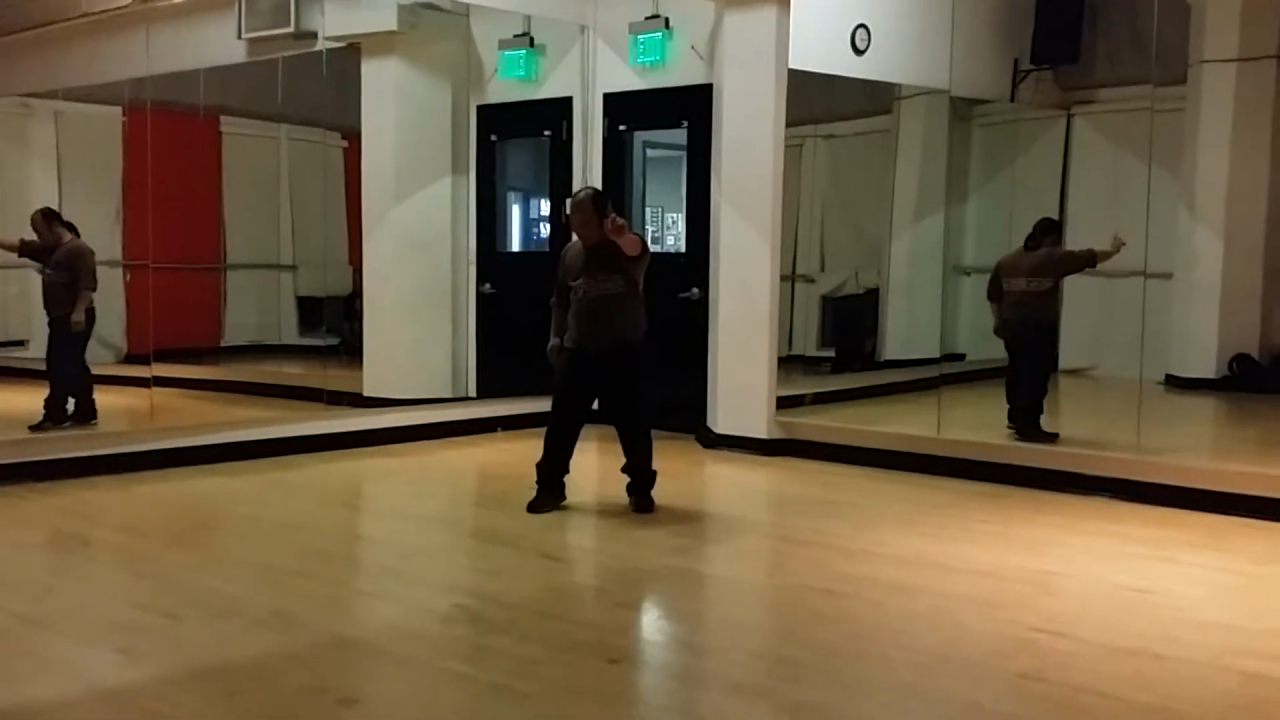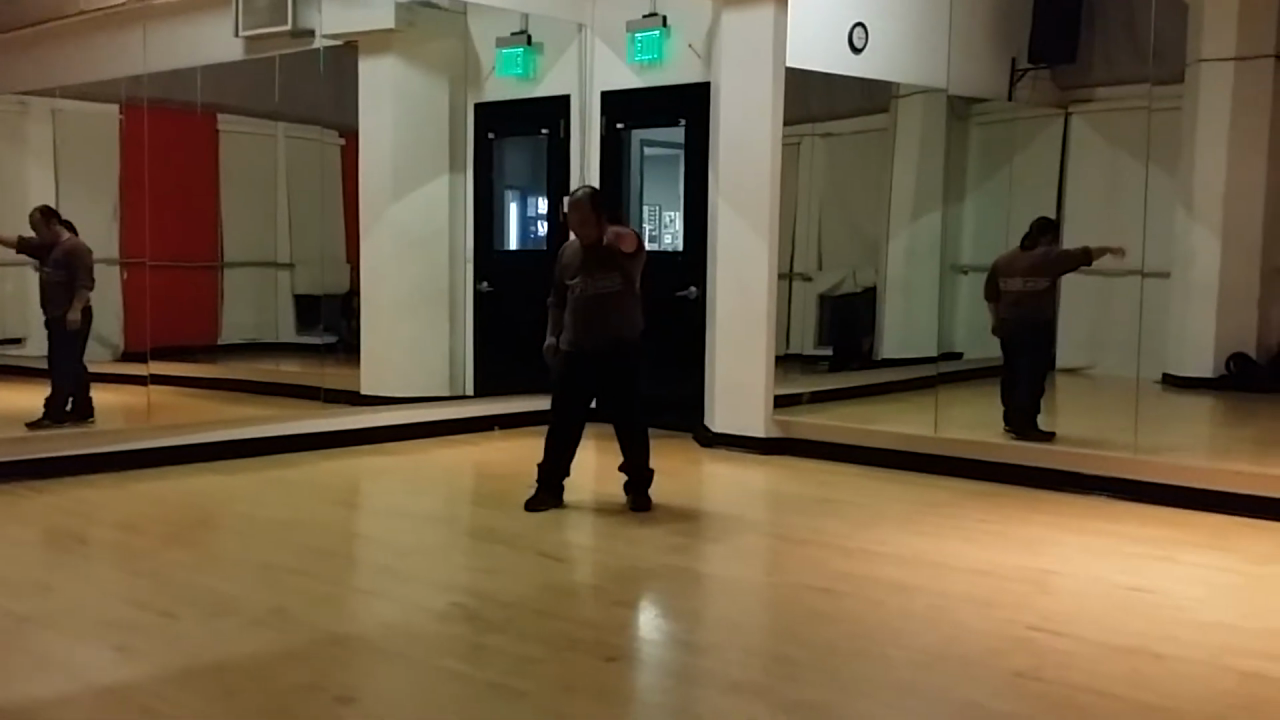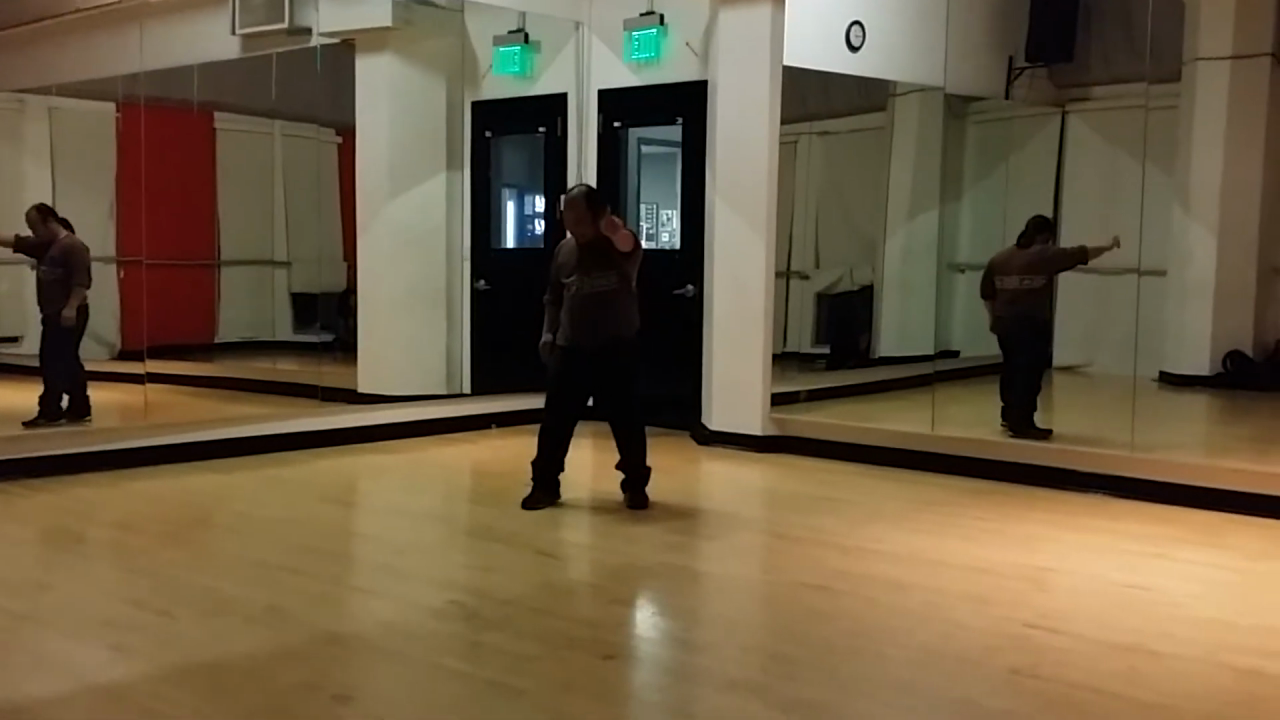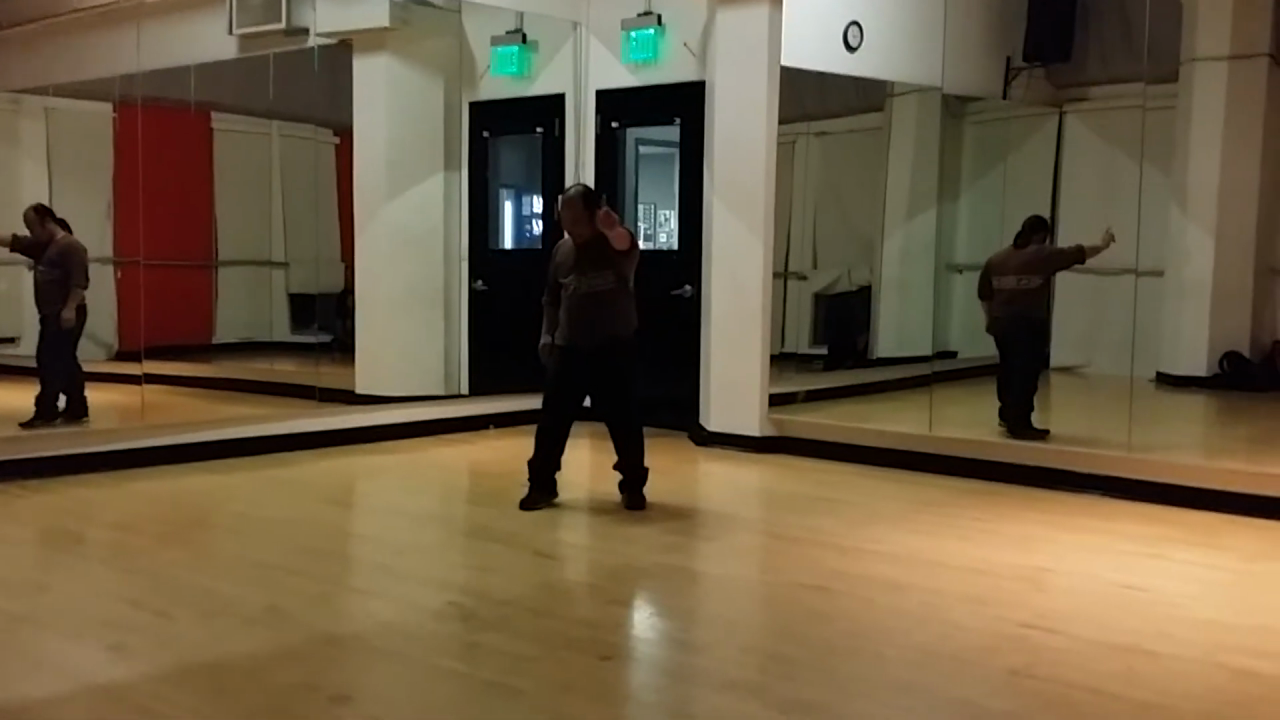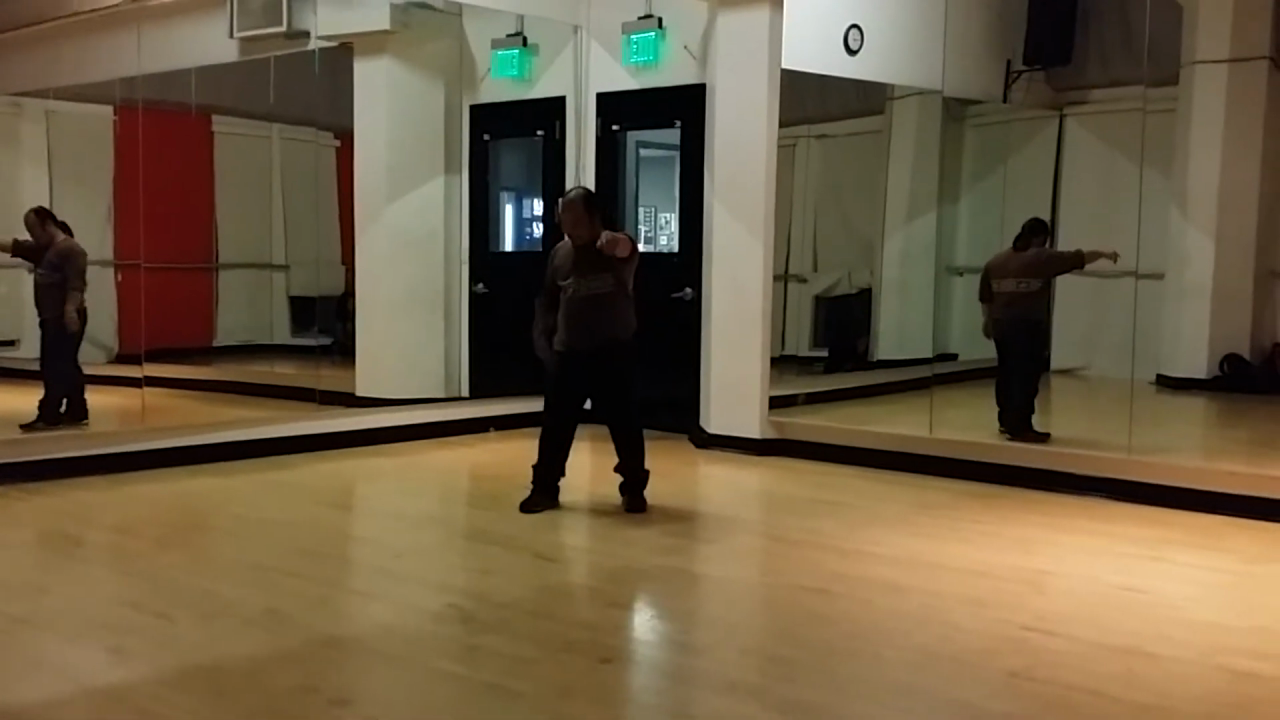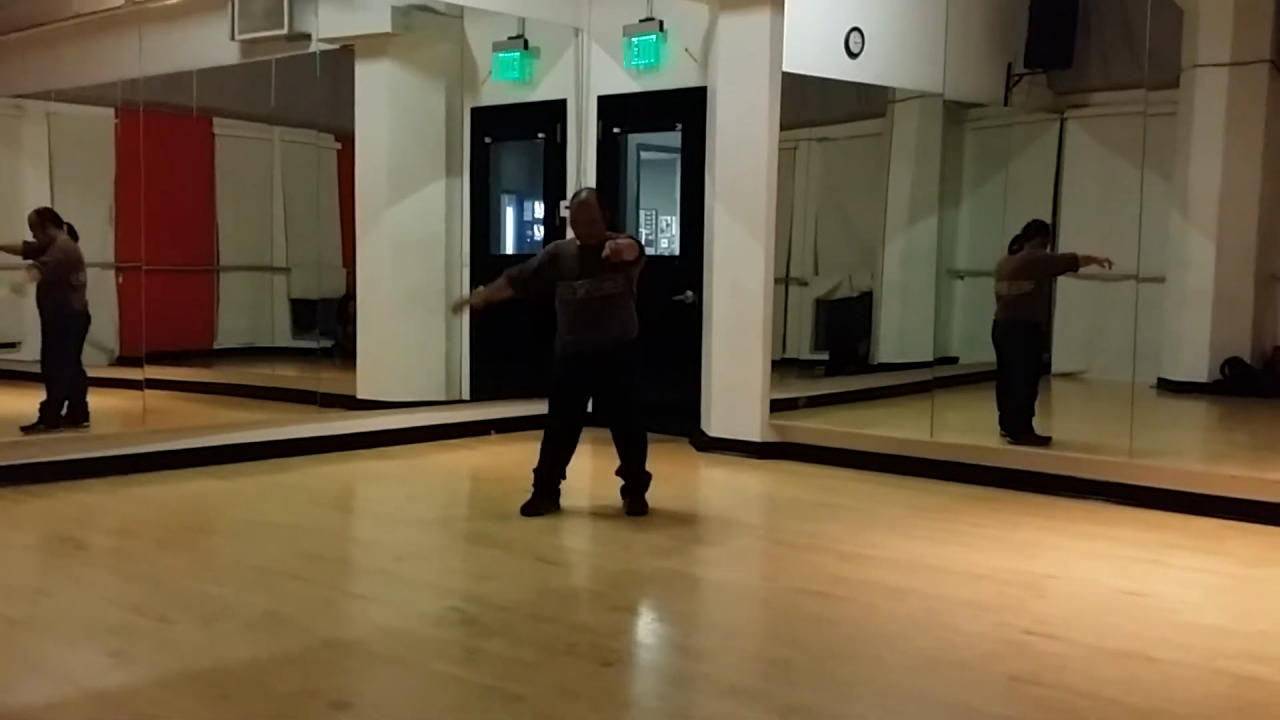
dt=0.2s
person 1, frame 1
left shoulder: (626, 249)
right shoulder: (570, 253)
left elbow: (636, 248)
right elbow: (561, 300)
left wrist: (621, 235)
right wrist: (556, 336)
left hip: (623, 352)
right hip: (578, 352)
left knee: (632, 423)
right knee: (562, 420)
left ankle: (641, 488)
right ankle: (550, 487)
person 1, frame 2
left shoulder: (622, 248)
right shoulder: (567, 252)
left elbow: (633, 245)
right elbow: (558, 299)
left wrist: (620, 235)
right wrist: (552, 335)
left hip: (620, 351)
right hip: (574, 352)
left knee: (629, 421)
right knee: (563, 421)
left ankle: (638, 487)
right ankle: (549, 487)
person 1, frame 3
left shoulder: (618, 246)
right shoulder: (563, 250)
left elbow: (627, 243)
right elbow: (554, 297)
left wrist: (616, 231)
right wrist: (548, 333)
left hip: (616, 350)
right hip: (570, 349)
left knee: (626, 420)
right knee: (556, 418)
left ankle: (635, 485)
right ankle: (545, 485)
person 1, frame 4
left shoulder: (615, 246)
right shoulder: (561, 250)
left elbow: (623, 242)
left wrist: (612, 228)
right wrist: (547, 334)
left hip: (614, 349)
right hip: (568, 349)
left knee: (623, 421)
right knee: (553, 418)
left ankle: (633, 485)
right ankle: (542, 485)
person 1, frame 5
left shoulder: (616, 250)
right shoulder: (559, 253)
left elbow: (625, 249)
right elbow: (547, 301)
left wrist: (613, 241)
right wrist: (542, 336)
left hip: (613, 352)
right hip: (567, 353)
left knee: (624, 423)
right knee: (555, 423)
left ankle: (634, 488)
right ankle: (544, 488)
person 1, frame 6
left shoulder: (622, 250)
right shoulder: (558, 254)
left elbow: (633, 252)
right elbow: (517, 280)
left wrist: (619, 246)
right wrist: (480, 296)
left hip: (617, 355)
right hip: (572, 356)
left knee: (626, 426)
right knee: (561, 426)
left ankle: (635, 490)
right ankle: (546, 491)
person 2, frame 1
left shoulder: (1006, 261)
right shoulder: (1054, 258)
left elbow: (994, 295)
right elbow: (1089, 257)
left wrist: (998, 320)
right wrist: (1113, 250)
left hip: (1011, 325)
right hip: (1039, 327)
left knee: (1017, 372)
right knee: (1035, 376)
left ankle: (1016, 419)
right ankle: (1028, 427)
person 2, frame 2
left shoulder: (1003, 260)
right shoulder: (1050, 257)
left elbow: (991, 295)
right elbow: (1085, 255)
left wrist: (996, 320)
right wrist: (1110, 250)
left hip: (1008, 325)
right hip: (1036, 327)
left knee: (1013, 372)
right knee: (1033, 375)
left ankle: (1012, 420)
right ankle: (1024, 426)
person 2, frame 3
left shoulder: (999, 258)
right shoulder: (1046, 255)
left elbow: (987, 293)
right elbow: (1081, 254)
left wrist: (993, 318)
right wrist: (1107, 247)
left hip: (1005, 322)
right hip: (1032, 325)
left knee: (1012, 370)
right knee: (1029, 373)
left ankle: (1010, 416)
right ankle: (1021, 424)
person 2, frame 4
left shoulder: (996, 259)
right shoulder: (1043, 255)
left elbow: (985, 293)
right elbow: (1078, 253)
left wrist: (990, 318)
right wrist: (1103, 245)
left hip: (1002, 323)
right hip: (1029, 325)
left knee: (1008, 370)
right knee: (1026, 373)
left ankle: (1008, 416)
right ankle: (1019, 425)
person 2, frame 5
left shoulder: (996, 261)
right shoulder: (1043, 258)
left elbow: (986, 296)
right elbow: (1077, 258)
left wrist: (988, 320)
right wrist: (1104, 254)
left hip: (1002, 326)
right hip: (1029, 327)
left knee: (1007, 373)
right knee: (1026, 376)
left ankle: (1007, 421)
right ankle: (1019, 428)
person 2, frame 6
left shoulder: (1004, 262)
right shoulder: (1037, 259)
right elbow: (1072, 261)
right wrist: (1097, 259)
left hip: (1002, 327)
right hip: (1026, 329)
left knee: (1008, 377)
right knee: (1025, 379)
left ankle: (1008, 425)
right ankle: (1021, 431)
person 3, frame 1
left shoulder: (79, 249)
right shoulder: (49, 249)
left elbow: (88, 284)
right elbow: (22, 247)
left wrist: (79, 311)
left hip: (75, 319)
right hip: (60, 318)
left knee: (60, 365)
right knee: (73, 365)
left ankle: (56, 415)
right ankle: (85, 412)
person 3, frame 2
left shoulder: (76, 248)
right shoulder: (47, 247)
left elbow: (85, 283)
right elbow: (19, 243)
left wrist: (76, 310)
left hip: (71, 318)
right hip: (57, 317)
left knee: (61, 364)
right knee: (70, 364)
left ankle: (55, 414)
right ankle: (82, 411)
person 3, frame 3
left shoulder: (73, 246)
right shoulder: (44, 245)
left elbow: (81, 281)
left wrist: (71, 307)
left hip: (67, 315)
right hip: (54, 314)
left knee: (52, 361)
right knee: (67, 361)
left ankle: (50, 412)
right ankle: (79, 409)
person 3, frame 4
left shoulder: (70, 247)
right shoulder: (42, 246)
left elbow: (79, 282)
left wrist: (70, 309)
left hip: (65, 316)
right hip: (51, 315)
left knee: (50, 361)
right knee: (65, 362)
left ankle: (47, 412)
right ankle: (77, 410)
person 3, frame 5
left shoulder: (70, 250)
right shoulder: (44, 249)
left elbow: (76, 285)
left wrist: (70, 311)
left hip: (64, 319)
right hip: (53, 318)
left knee: (55, 366)
right knee: (66, 366)
left ankle: (49, 416)
right ankle: (77, 413)
person 3, frame 6
left shoulder: (63, 250)
right shoulder: (53, 248)
left elbow: (41, 268)
right elbow: (26, 249)
left hip: (66, 318)
right hip: (66, 317)
left knee: (56, 368)
right knee: (70, 368)
left ankle: (50, 418)
right ankle: (78, 415)
